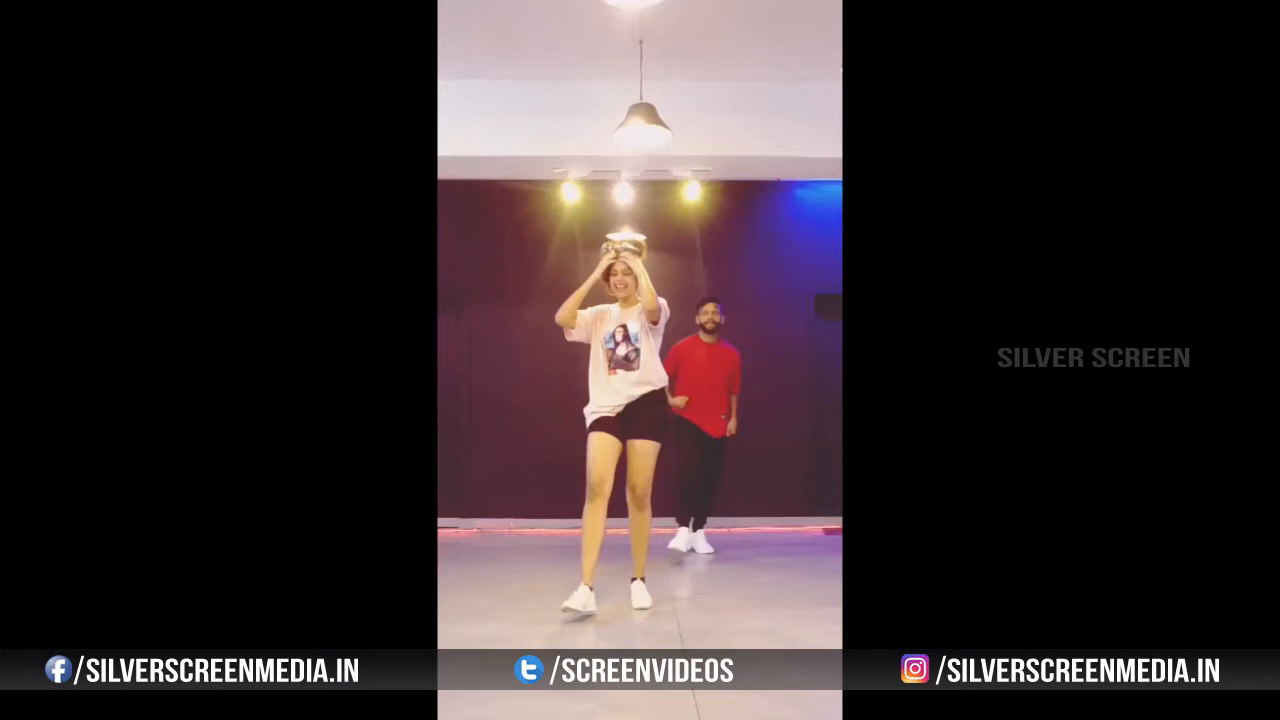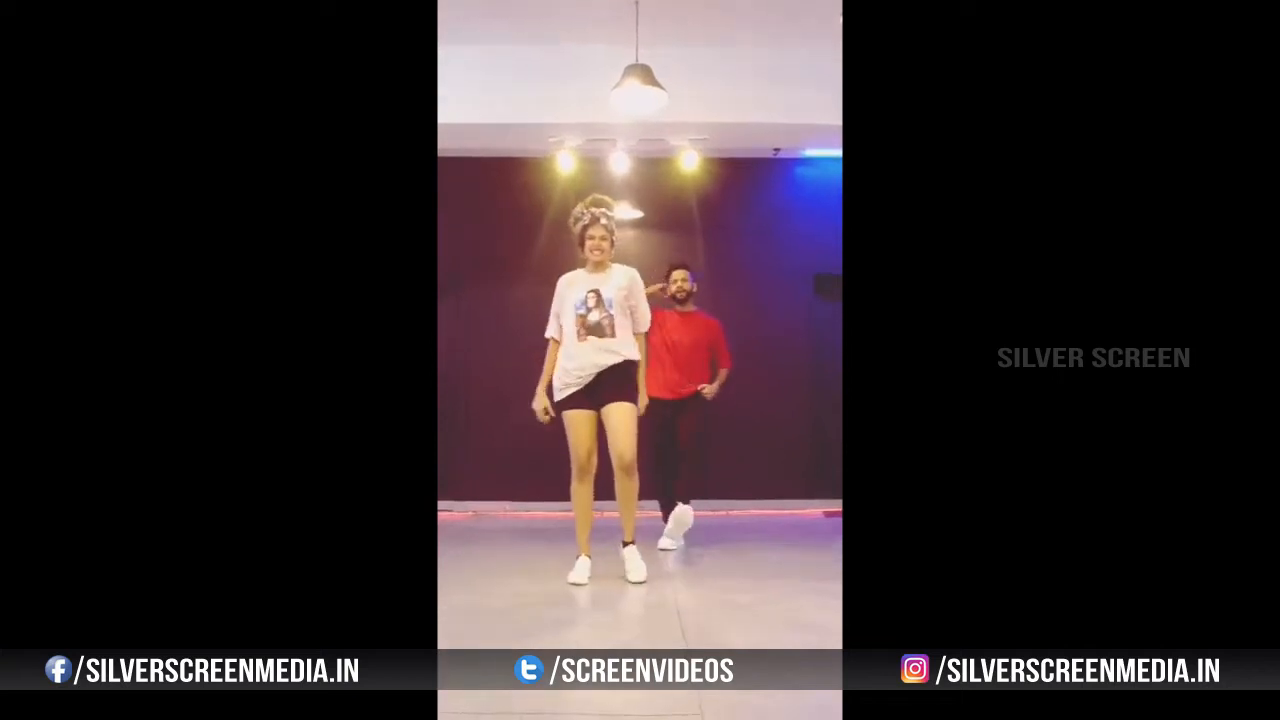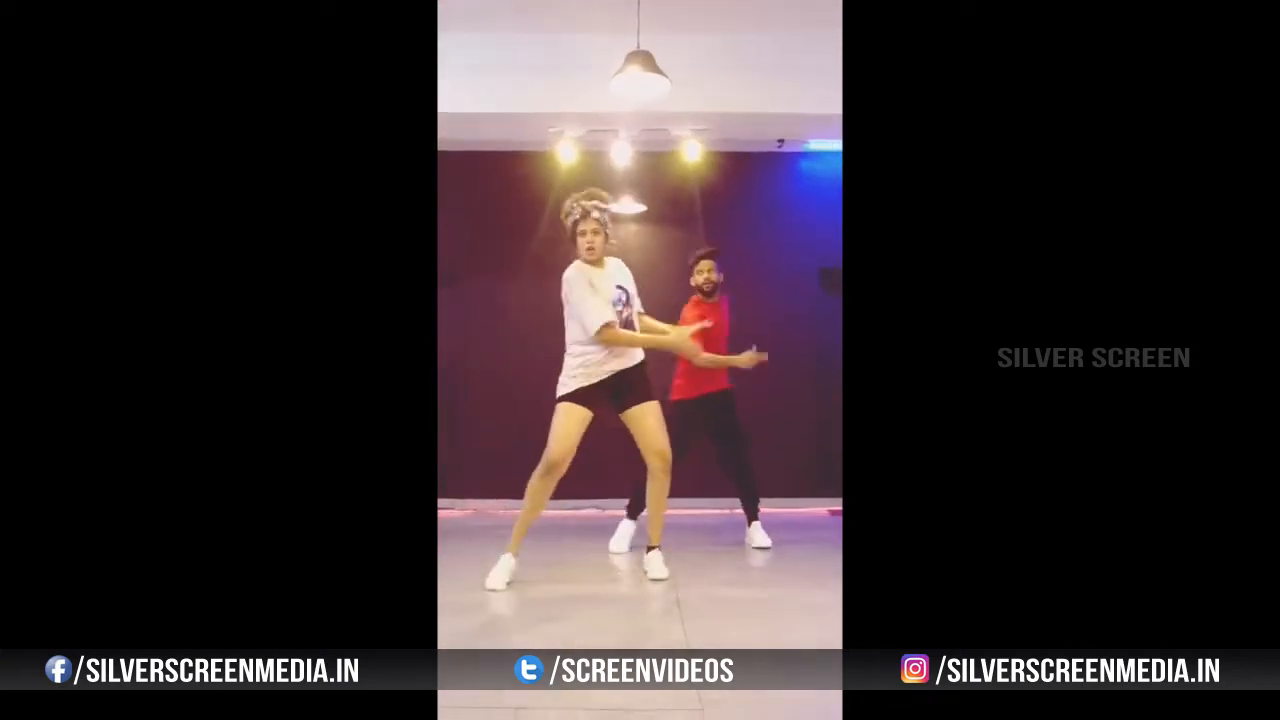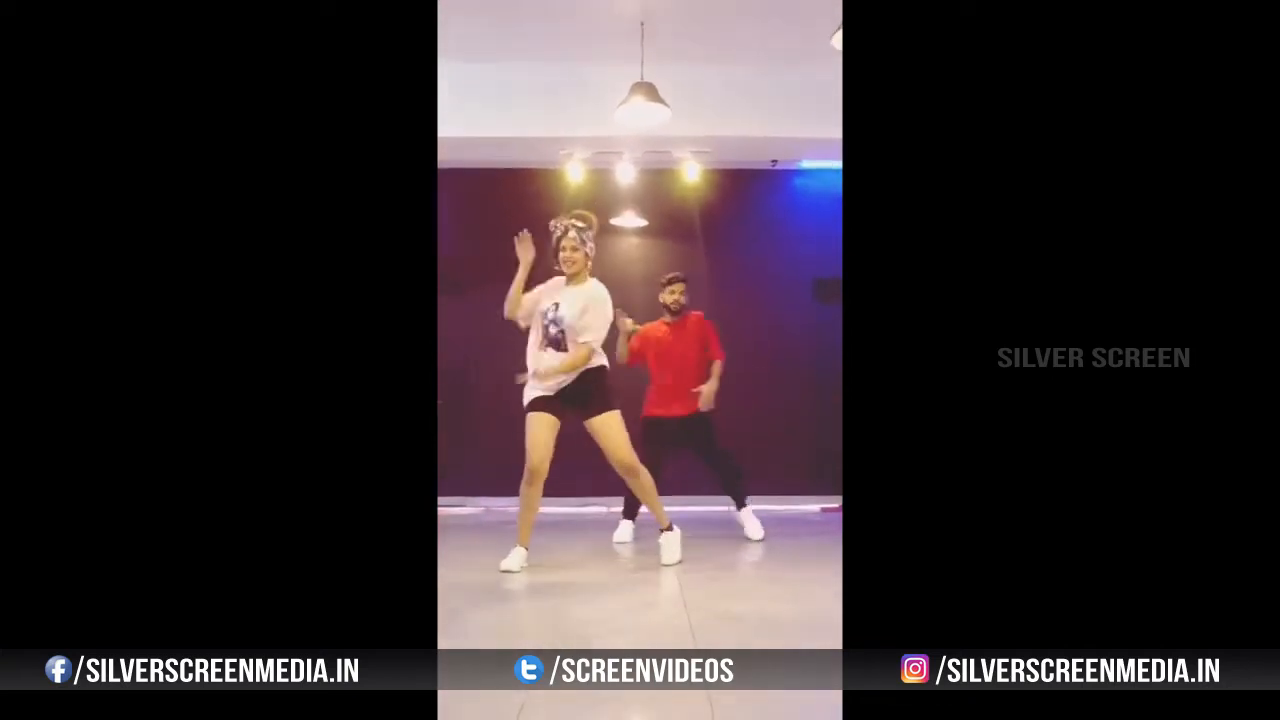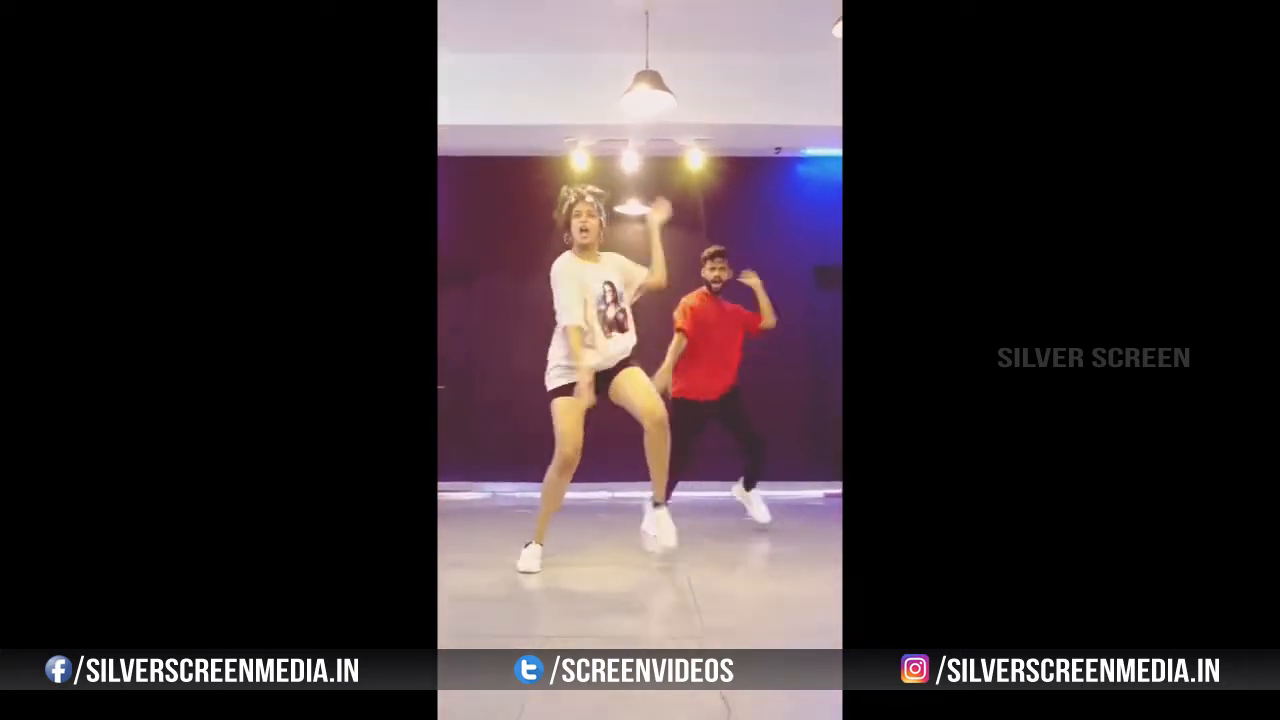
dt=1s
person 1, frame 1
left shoulder: (653, 310)
right shoulder: (599, 316)
left elbow: (652, 308)
right elbow: (562, 318)
left wrist: (640, 267)
right wrist: (594, 275)
left hip: (646, 404)
right hip: (606, 407)
left knee: (639, 493)
right knee: (597, 487)
left ankle: (638, 580)
right ankle: (586, 587)
person 1, frame 2
left shoulder: (629, 279)
right shoulder: (567, 282)
left elbow: (638, 337)
right elbow: (555, 338)
left wrist: (642, 388)
right wrist: (541, 388)
left hip: (616, 372)
right hip: (574, 378)
left knee: (625, 460)
right knee: (583, 468)
left ankle: (630, 543)
right ankle: (583, 555)
person 1, frame 3
left shoulder: (618, 268)
right shoulder: (576, 276)
right elbow: (605, 332)
left wrist: (680, 331)
right wrist: (669, 343)
left hip: (629, 374)
right hip: (585, 379)
left knee: (661, 458)
right knee: (554, 462)
left ankle: (652, 550)
right ankle: (511, 552)
person 1, frame 4
left shoulder: (597, 293)
right shoulder: (553, 286)
left elbow: (585, 350)
right elbow: (512, 313)
left wrist: (548, 371)
right wrist: (524, 265)
left hip: (587, 381)
right hip: (544, 387)
left knee: (626, 462)
right knee: (535, 468)
left ankle: (666, 528)
right ankle: (521, 547)
person 1, frame 5
left shoulder: (613, 262)
right shoulder: (565, 268)
left elbow: (656, 281)
right elbow: (573, 329)
left wrist: (656, 226)
right wrist: (583, 377)
left hip: (617, 358)
right hip: (572, 369)
left knee: (656, 417)
right knee: (567, 457)
left ankle: (658, 506)
right ankle: (536, 542)
person 2, frame 1
left shoulder: (732, 354)
right shoulder: (682, 348)
left elbow: (734, 390)
left wrist: (733, 418)
right wrist: (670, 399)
left hip: (718, 426)
right hip: (688, 422)
left knee: (710, 479)
right knee: (688, 471)
left ankle: (698, 531)
right ankle: (683, 529)
person 2, frame 2
left shoulder: (710, 325)
right shoulder: (655, 318)
left elbow: (724, 363)
left wrist: (715, 386)
right wrist: (649, 291)
left hip: (691, 398)
right hip: (658, 400)
left knee: (690, 449)
right knee: (663, 462)
left ankle: (684, 506)
right ankle: (670, 525)
person 2, frame 3
left shoulder: (722, 303)
right shoulder: (694, 312)
right elbow: (697, 358)
right wrist: (736, 361)
left hip: (719, 394)
right hip: (688, 398)
left knee: (738, 461)
left ankle: (754, 525)
right ankle: (629, 520)
person 2, frame 4
left shoulder: (700, 322)
right shoulder: (648, 331)
left elbow: (717, 359)
right elbow: (623, 360)
left wrist: (713, 384)
right wrist: (624, 333)
left hip: (694, 412)
right hip: (658, 415)
left knee: (721, 462)
right knee: (646, 469)
left ankle: (743, 510)
right ankle: (627, 521)
person 2, frame 5
left shoulder: (735, 312)
right shoulder: (690, 305)
left elbow: (769, 323)
right elbow: (680, 337)
left wrist: (758, 290)
right wrist: (665, 369)
left hip: (726, 391)
right hip: (690, 393)
left knee: (755, 445)
right knee: (678, 454)
left ankle: (748, 489)
